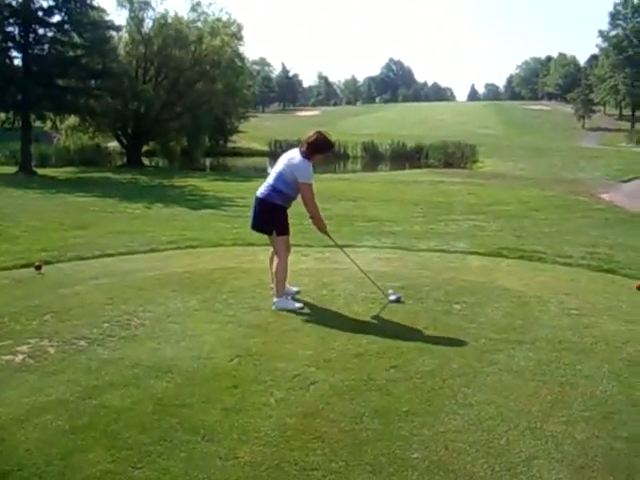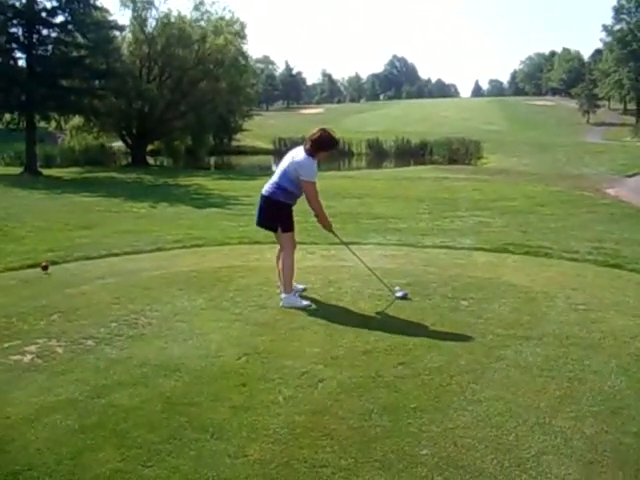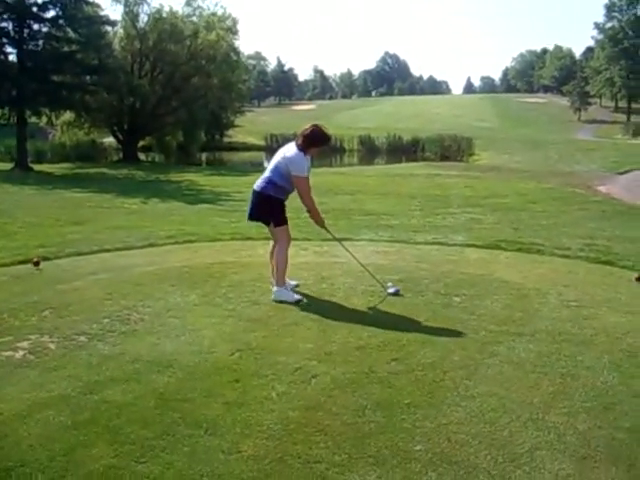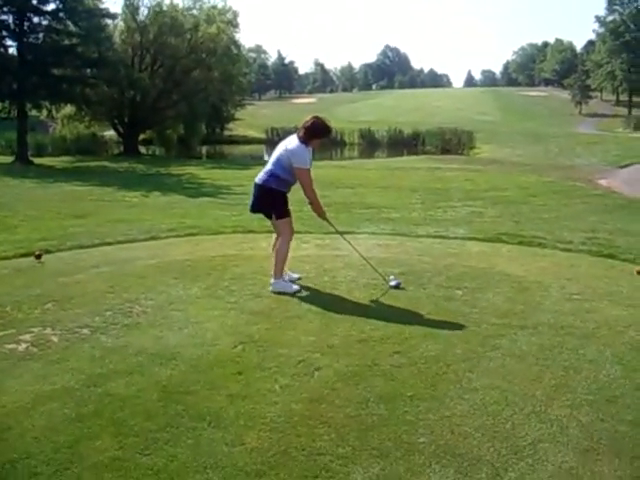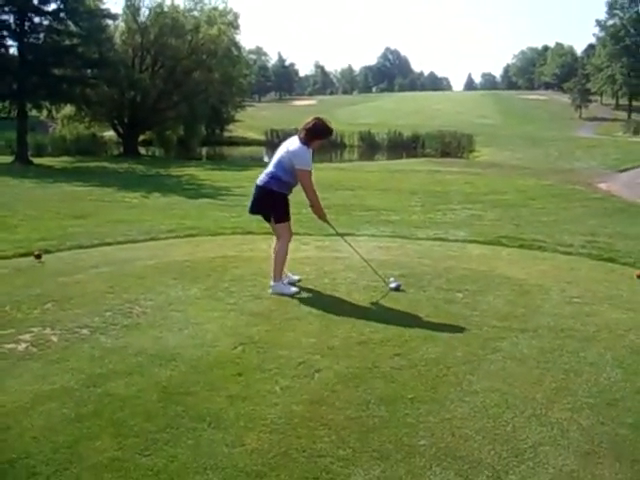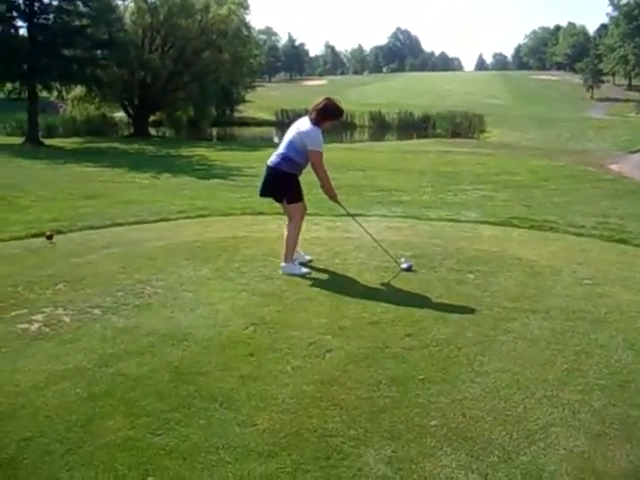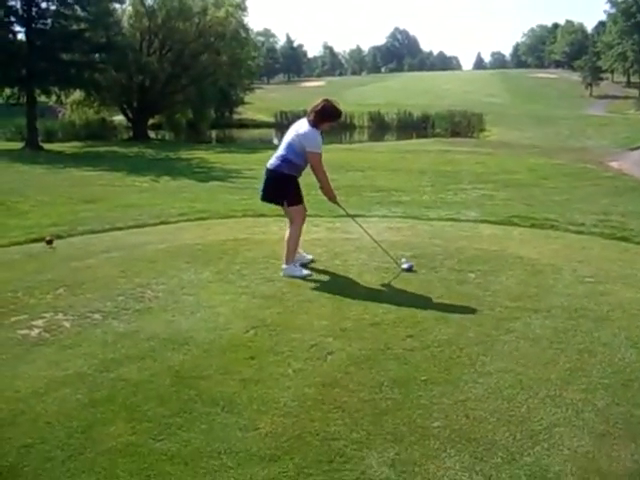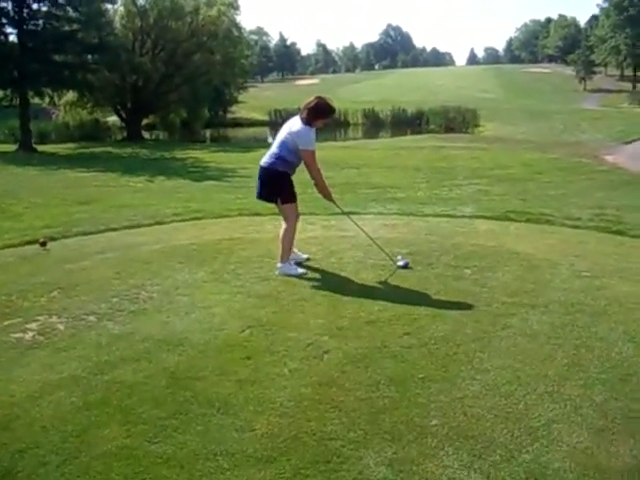
dt=0.1s
person 1, frame 1
left shoulder: (296, 154)
right shoulder: (302, 166)
left elbow: (307, 196)
right elbow: (308, 199)
left wrist: (315, 217)
right wrist: (320, 222)
left hip: (269, 202)
right hip: (272, 205)
left knee: (279, 248)
right knee: (283, 251)
left ankle: (278, 286)
right ankle: (280, 298)
person 1, frame 2
left shoulder: (302, 153)
right shoulder: (306, 163)
left elbow: (311, 193)
right elbow: (312, 197)
left wrist: (319, 215)
right wrist: (324, 220)
left hip: (275, 200)
right hip: (277, 203)
left knee: (286, 245)
right knee: (288, 248)
left ankle: (285, 284)
right ankle: (288, 295)
person 1, frame 3
left shoulder: (297, 150)
right shoulder: (297, 158)
left elbow: (305, 186)
right elbow: (304, 192)
left wrist: (312, 211)
right wrist: (316, 216)
left hip: (270, 196)
right hip: (268, 198)
left knee: (280, 240)
right knee: (283, 242)
left ankle: (278, 280)
right ankle: (279, 288)
person 1, frame 4
left shoulder: (299, 143)
right shoulder: (299, 150)
left elbow: (307, 179)
right elbow: (306, 184)
left wrist: (314, 203)
right wrist: (318, 208)
left hip: (273, 189)
right hip: (270, 190)
left knee: (283, 232)
right knee: (286, 234)
left ankle: (280, 272)
right ankle: (277, 280)
person 1, frame 5
left shoulder: (298, 142)
right shoulder: (301, 152)
left elbow: (306, 182)
right elbow: (308, 186)
left wrist: (314, 204)
right wrist: (319, 210)
left hip: (272, 191)
right hip: (272, 193)
left knee: (283, 235)
right knee: (284, 237)
left ankle: (279, 273)
right ankle: (276, 282)
person 1, frame 6
left shoulder: (308, 123)
right shoulder: (312, 133)
left elbow: (317, 163)
right elbow: (319, 167)
left wrist: (325, 185)
right wrist: (330, 191)
left hip: (283, 171)
right hip: (282, 173)
left knee: (300, 211)
right knee: (296, 218)
left ankle: (293, 252)
right ankle: (287, 263)
person 1, frame 7
left shoulder: (306, 125)
right shoulder: (311, 135)
left elbow: (316, 165)
right elbow: (318, 168)
left wrist: (324, 187)
right wrist: (330, 192)
left hip: (282, 174)
right hip: (282, 176)
left knee: (300, 214)
right knee: (297, 220)
left ankle: (295, 253)
right ankle: (288, 265)
person 1, frame 8
left shoulder: (300, 123)
right shoulder: (304, 132)
left elbow: (310, 162)
right elbow: (312, 165)
left wrist: (319, 184)
right wrist: (324, 190)
left hip: (275, 171)
right hip: (276, 173)
left knee: (292, 215)
right knee: (291, 218)
left ankle: (289, 252)
right ankle: (284, 264)
